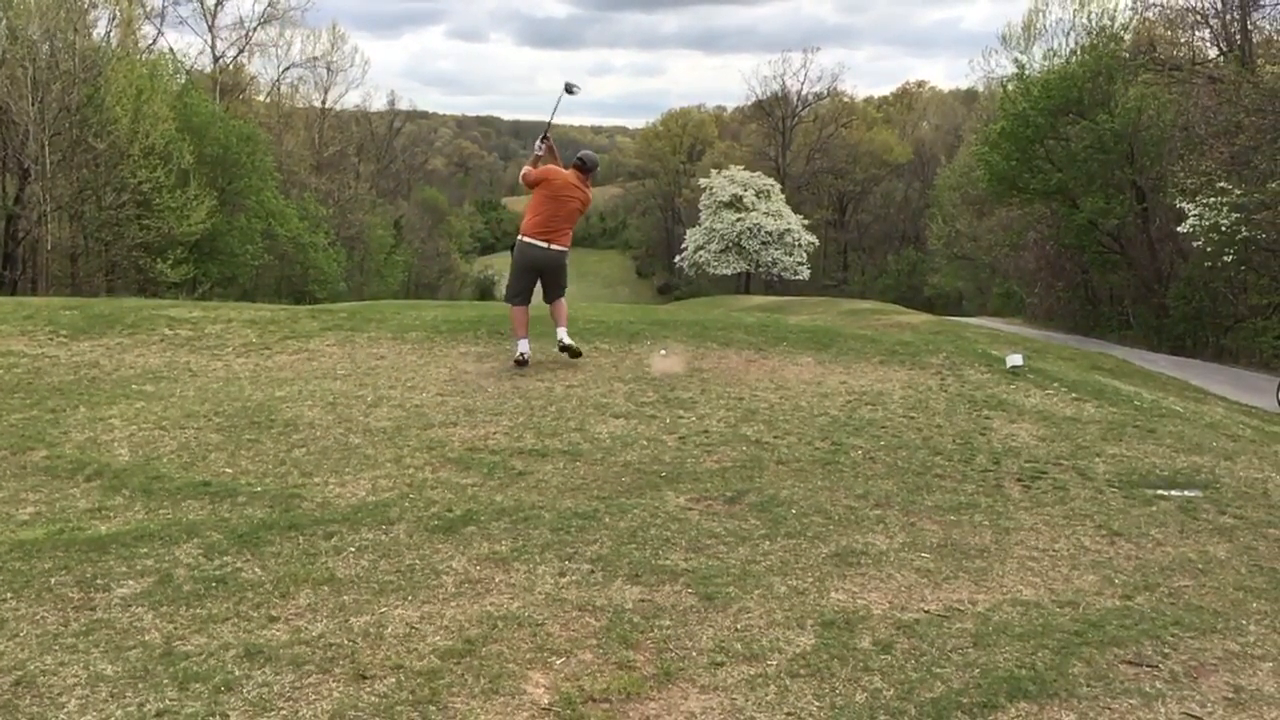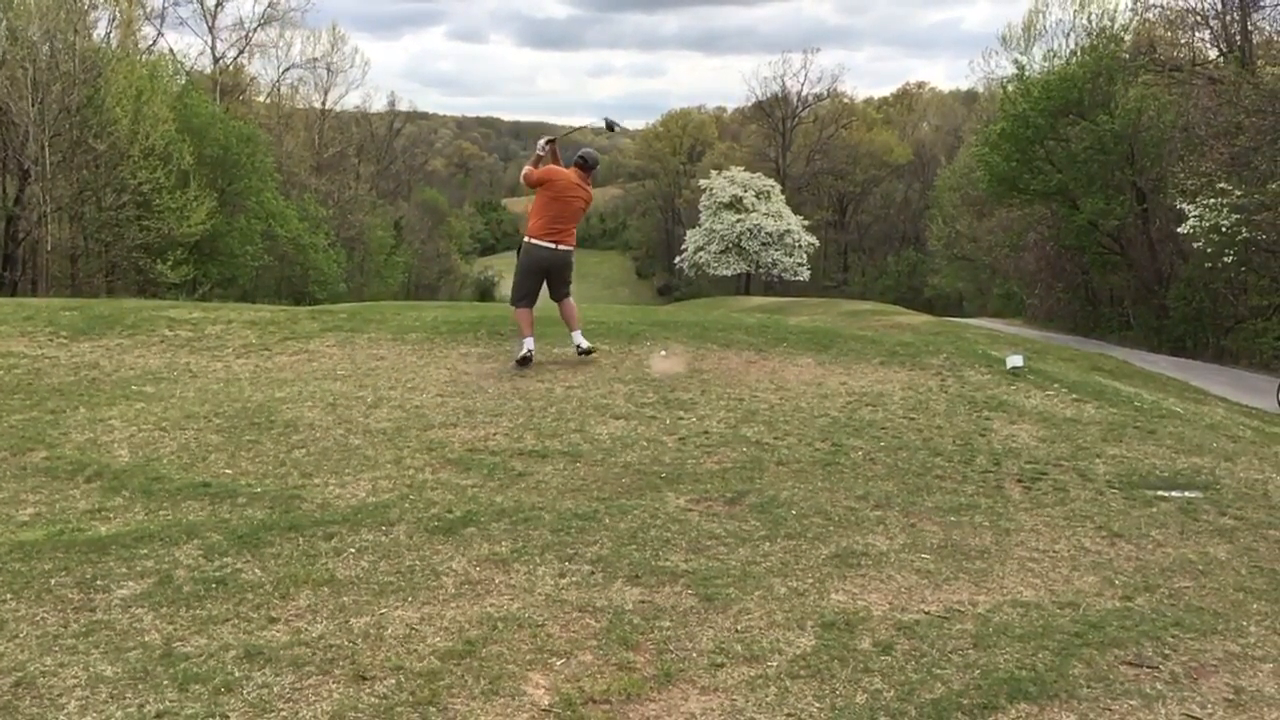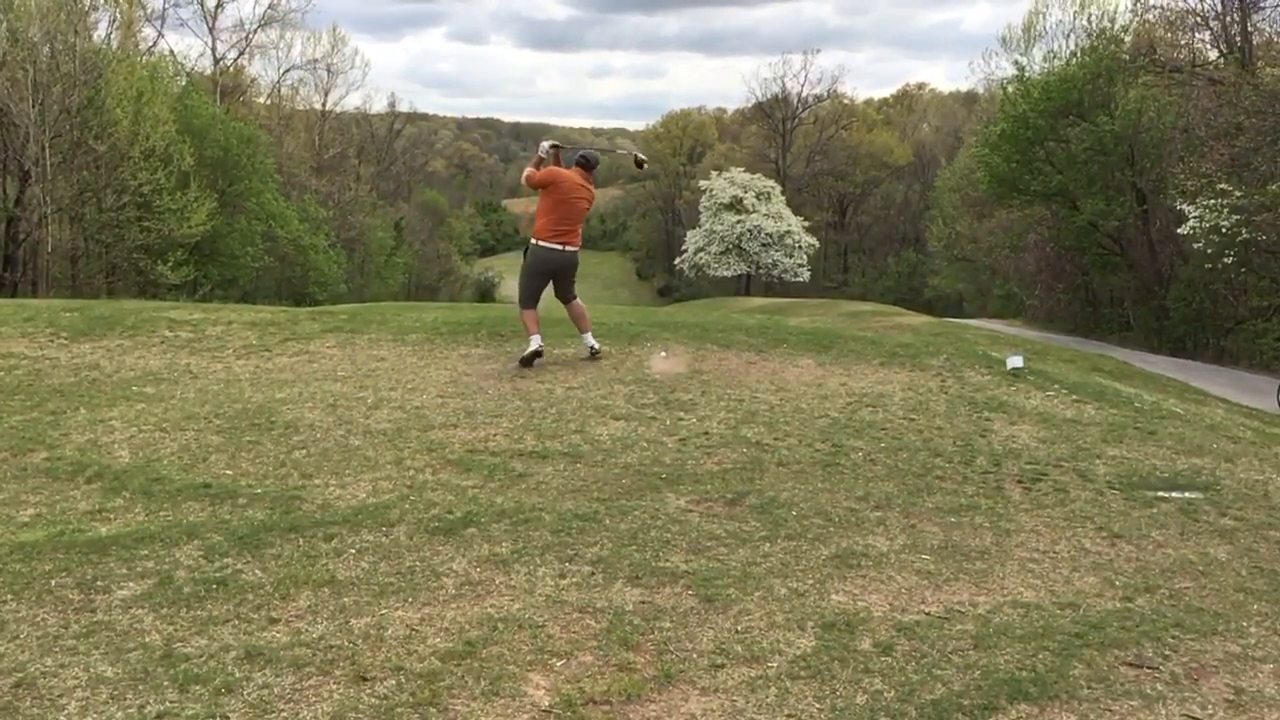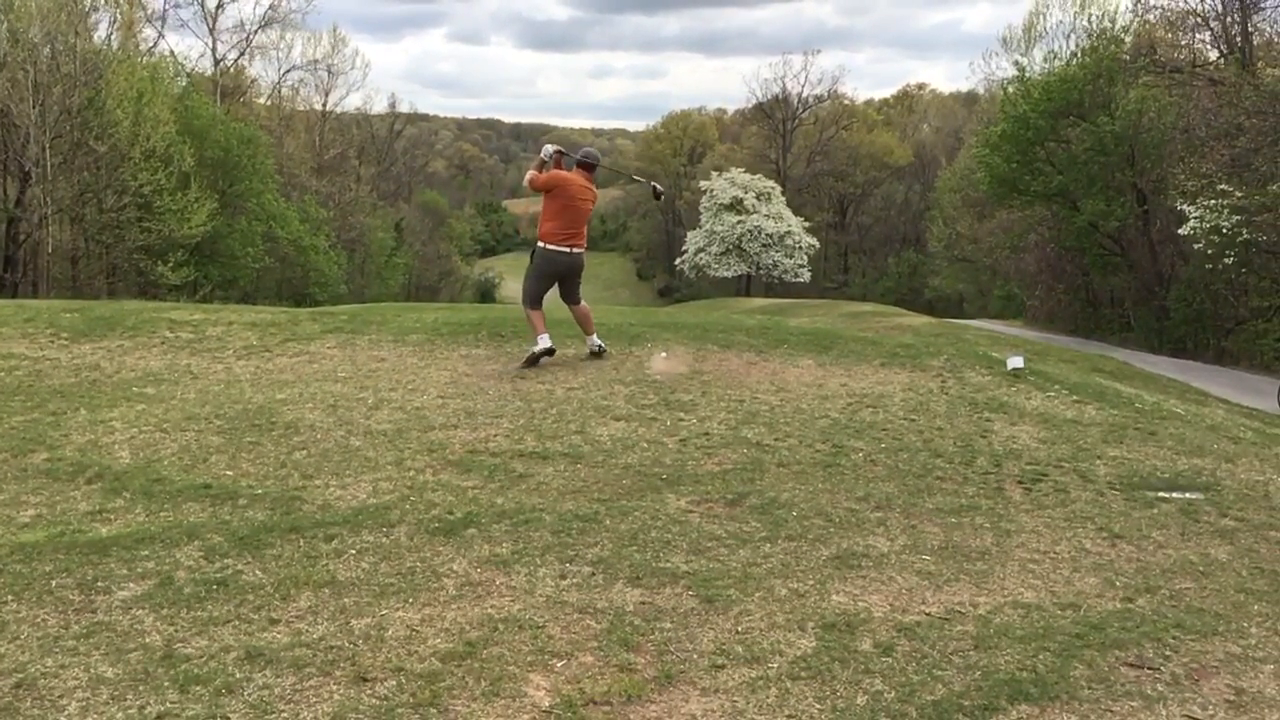
dt=0.3s
person 1, frame 1
left shoulder: (550, 173)
right shoulder: (585, 196)
left elbow: (525, 176)
left wrist: (538, 153)
right wrist: (551, 150)
left hip: (527, 246)
right hip: (556, 253)
left knee: (518, 300)
right knee: (557, 296)
left ankle: (523, 348)
right ankle: (563, 335)
person 1, frame 2
left shoulder: (553, 173)
right shoulder: (587, 193)
left elbow: (525, 177)
left wrist: (539, 153)
right wrist: (553, 153)
left hip: (534, 248)
right hip: (563, 253)
left knee: (522, 300)
right knee: (563, 296)
left ankle: (527, 345)
right ankle: (579, 340)
person 1, frame 3
left shoulder: (556, 174)
right shoulder: (589, 192)
left elbow: (527, 178)
left wrist: (541, 155)
right wrist: (555, 157)
left hip: (541, 250)
right hip: (569, 254)
left knee: (527, 301)
right knee: (569, 297)
left ankle: (535, 343)
right ankle: (590, 342)
person 1, frame 4
left shoulder: (560, 179)
right shoulder: (591, 192)
left elbow: (529, 181)
left wrist: (543, 158)
right wrist: (557, 162)
left hip: (549, 253)
right hip: (576, 256)
left knee: (531, 299)
right knee: (574, 299)
left ankle: (543, 342)
right ankle: (594, 342)
